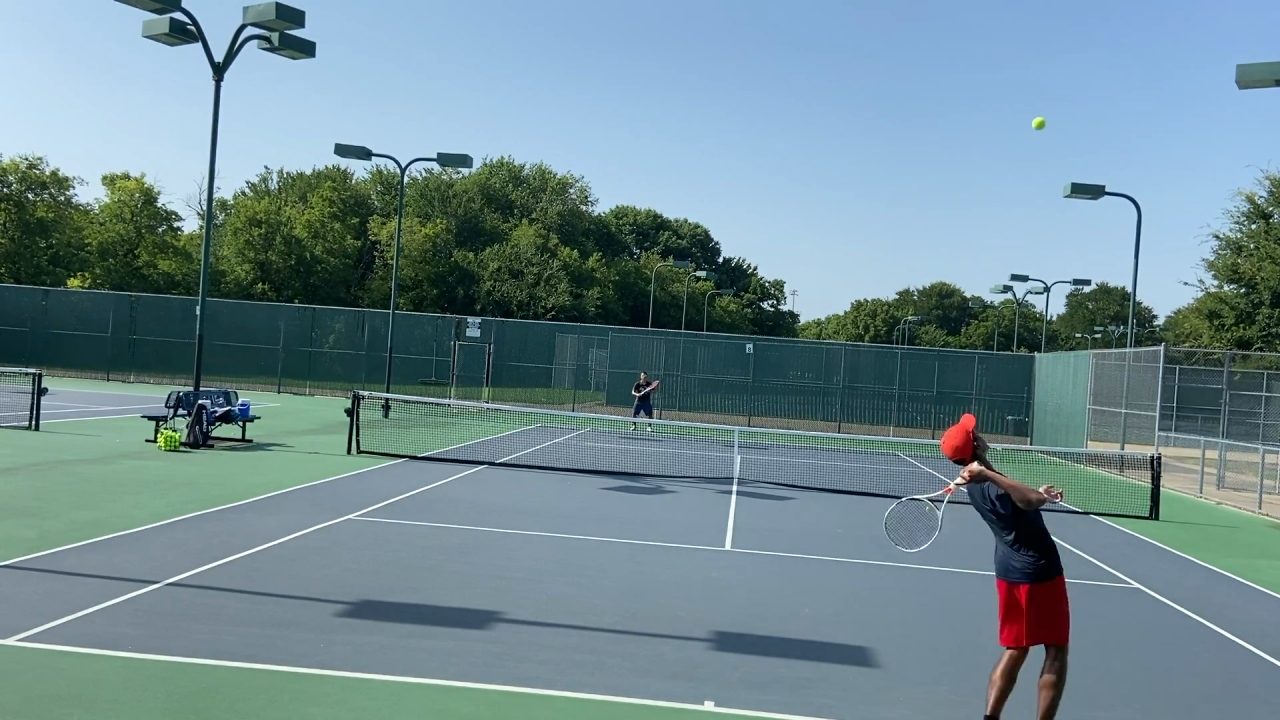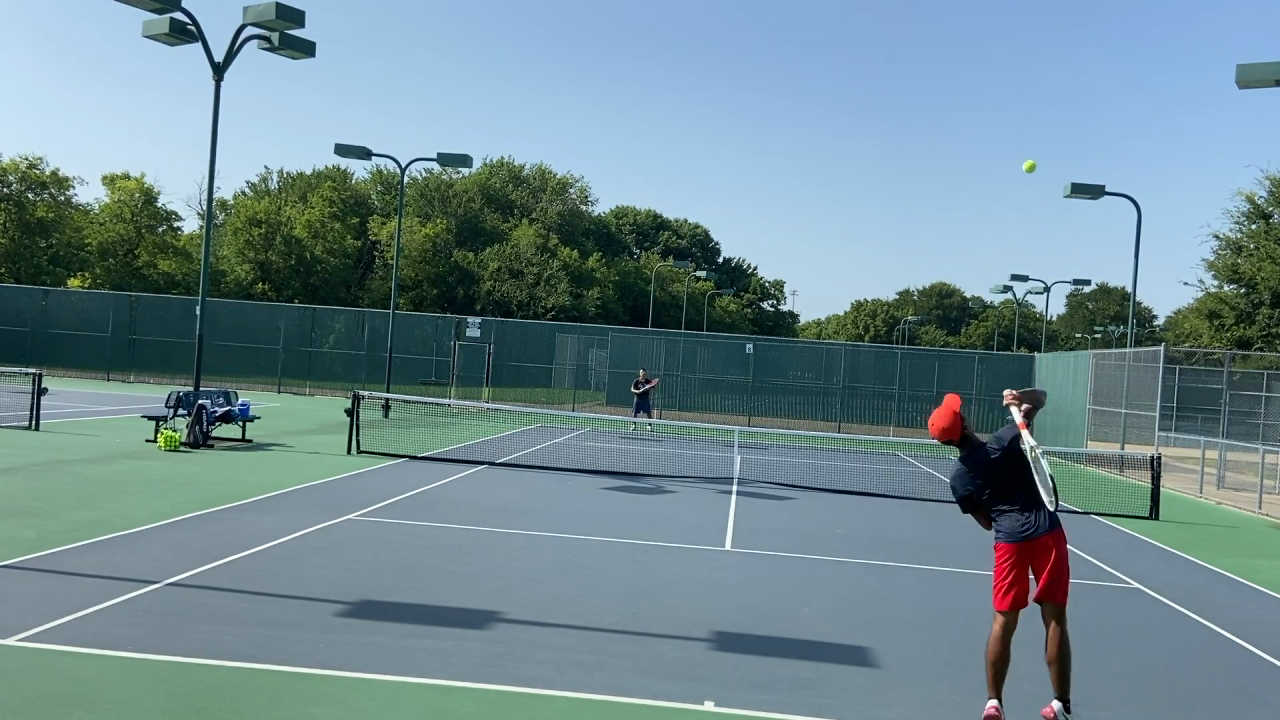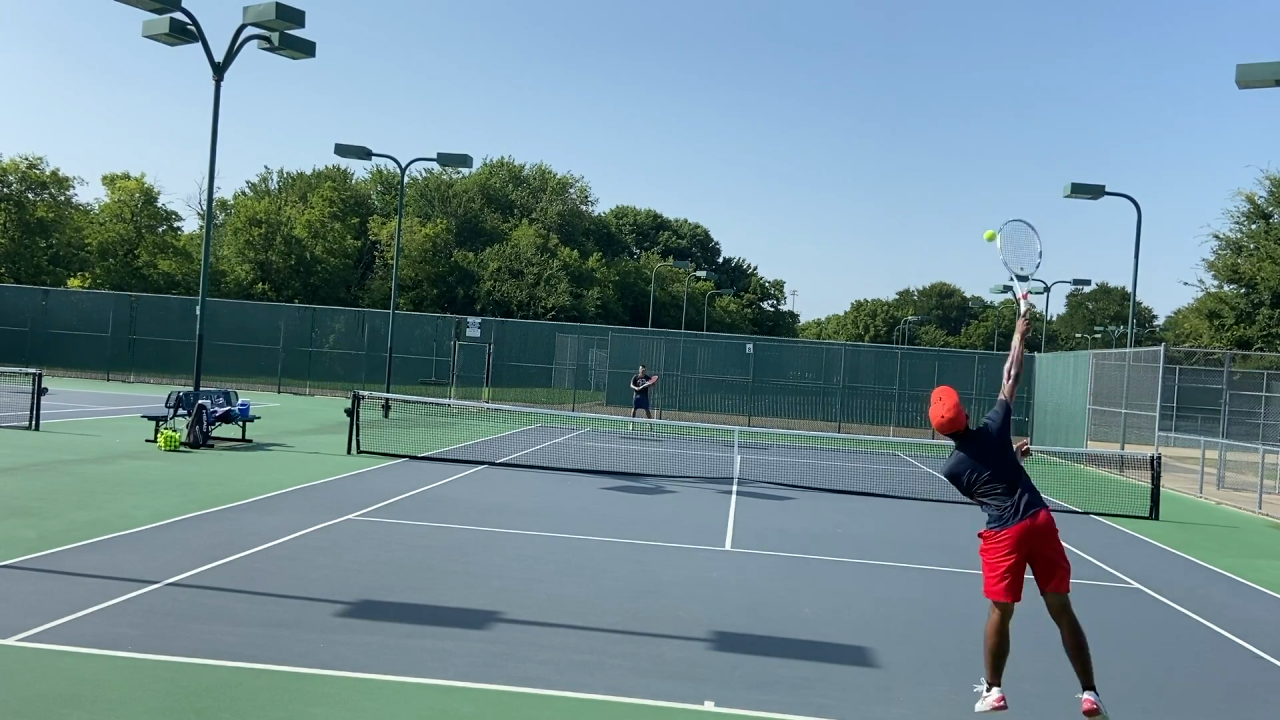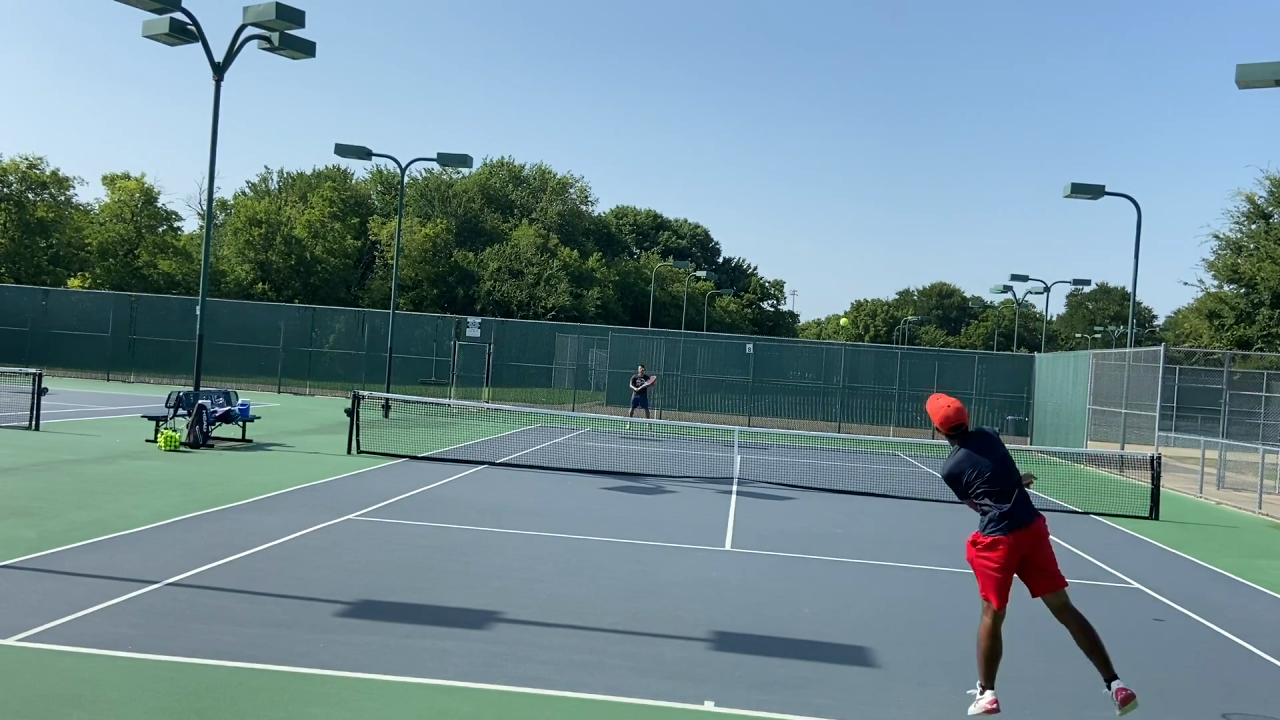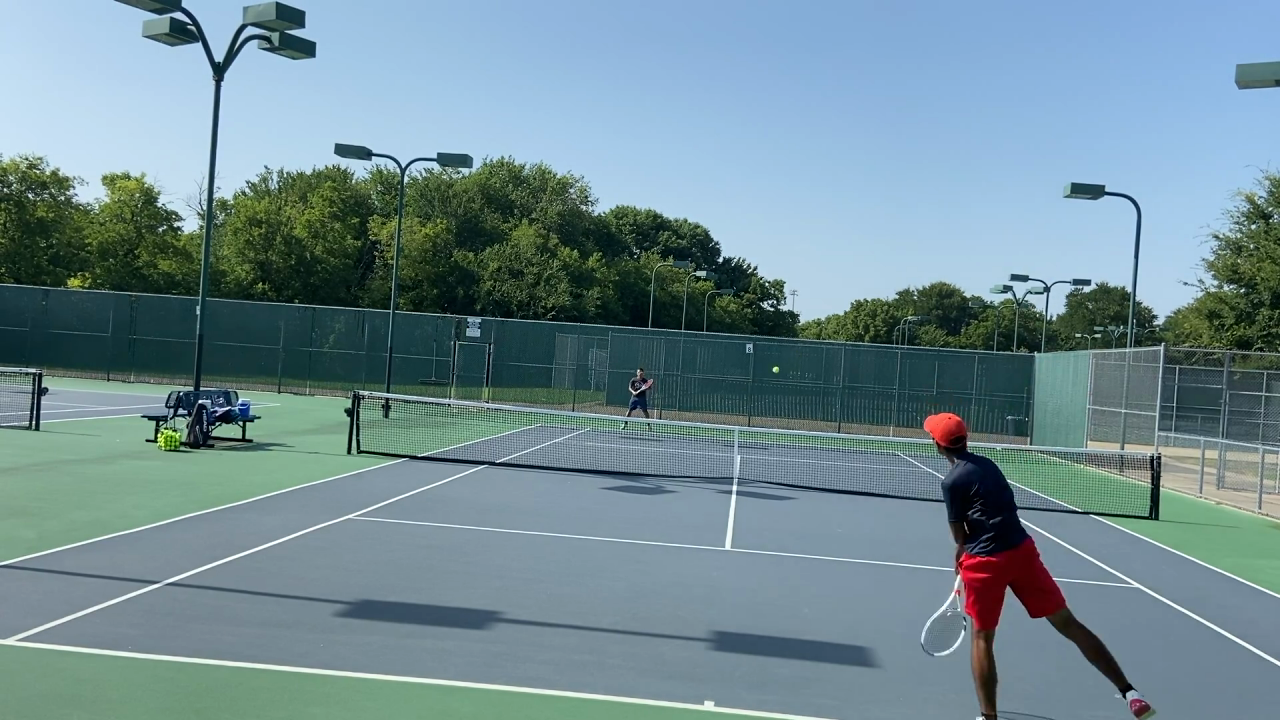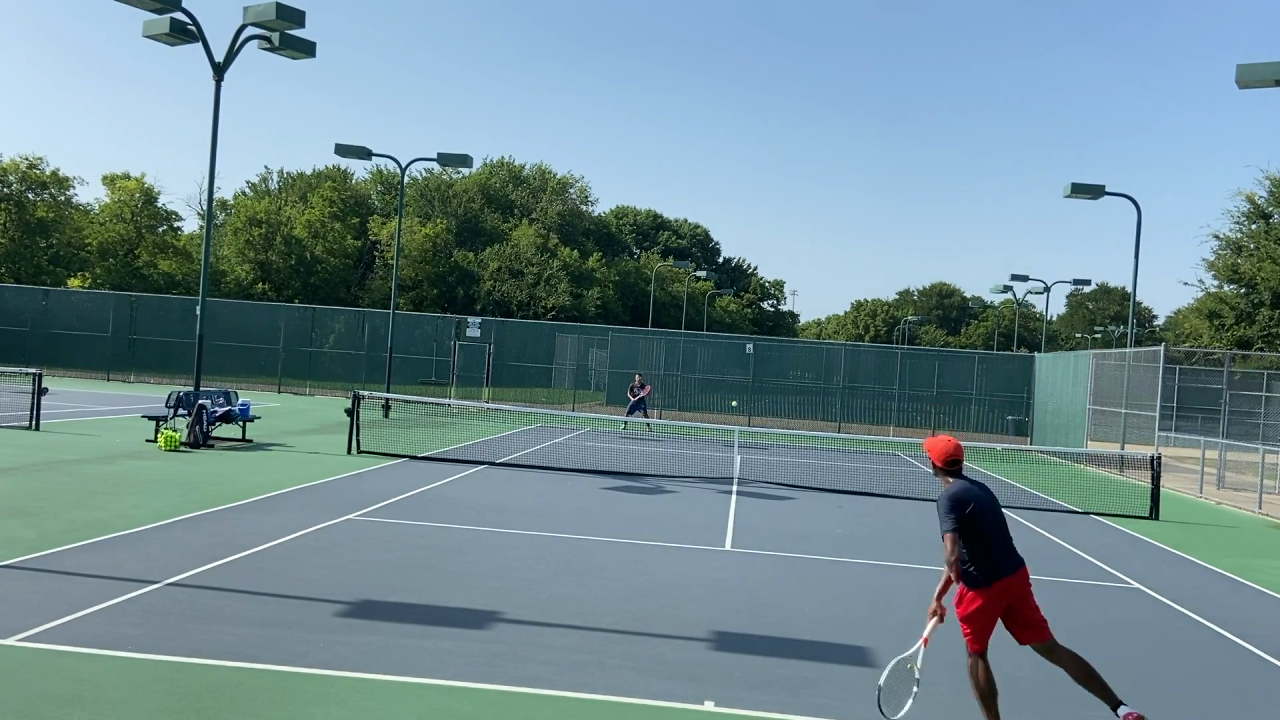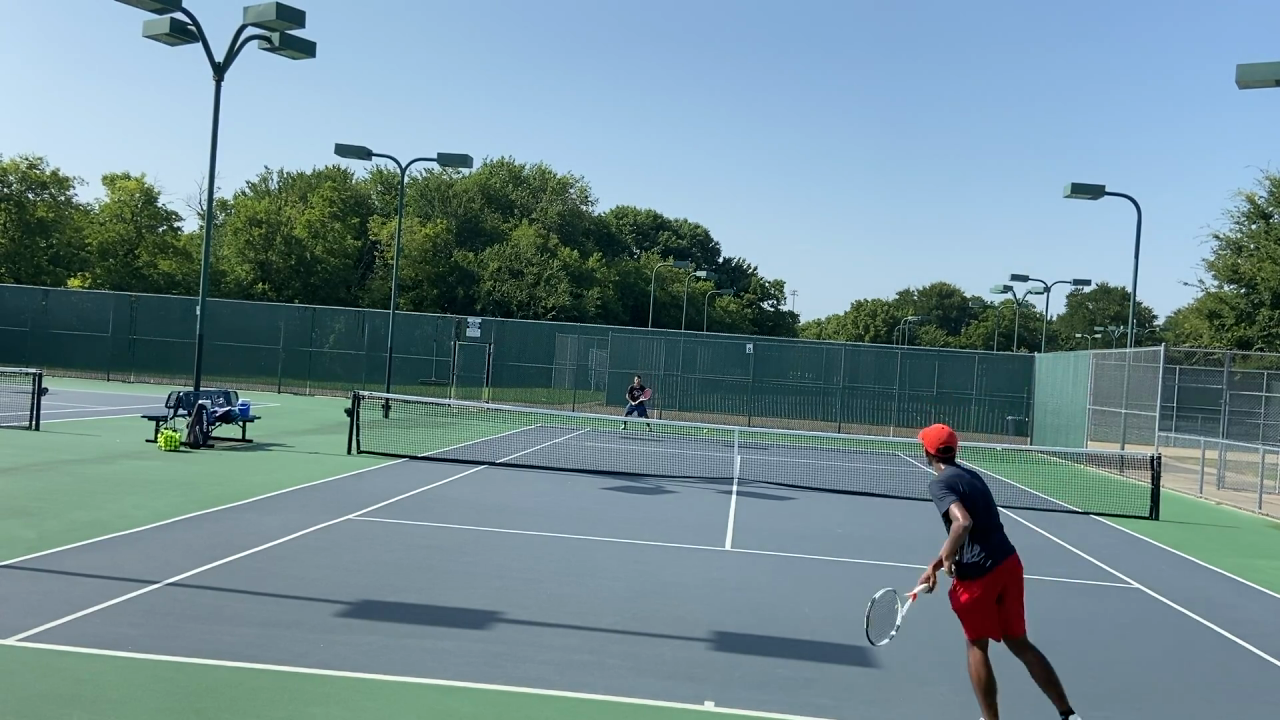
dt=0.1s
person 1, frame 1
left shoulder: (978, 485)
right shoulder: (993, 487)
right elbow: (1032, 500)
left wrist: (1041, 493)
right wrist: (991, 474)
left hip: (1009, 576)
right hip: (1042, 575)
left knee: (1014, 652)
right knee: (1056, 653)
person 1, frame 2
left shoulder: (958, 479)
right shoulder: (1003, 443)
right elbow: (1039, 400)
left hip: (1007, 544)
right hip: (1047, 535)
left knee: (1005, 622)
right knee: (1055, 621)
person 1, frame 3
left shoulder: (952, 469)
right shoulder: (991, 431)
right elbow: (1010, 384)
right wrist: (1020, 331)
left hip: (1003, 535)
right hip: (1037, 521)
left knee: (1000, 610)
right knee: (1061, 611)
person 1, frame 4
left shoulder: (950, 469)
right shoulder: (988, 436)
left elbow: (980, 504)
left hip: (996, 540)
right hip: (1030, 529)
left knee: (992, 616)
right knee: (1064, 609)
left ankle: (987, 694)
right ankle: (1115, 684)
person 1, frame 5
left shoulder: (952, 483)
right shoulder: (986, 464)
left elbow: (960, 538)
left wrist: (959, 563)
left hip: (986, 561)
right hip: (1022, 550)
left knee: (982, 637)
right knee: (1067, 624)
right ankle: (1129, 693)
person 1, frame 6
left shoulder: (947, 499)
right shoulder: (980, 489)
left elbow: (953, 557)
left wrist: (941, 592)
right wrist: (943, 588)
left hip: (984, 586)
right hip: (1014, 575)
left knee: (976, 654)
right knee: (1051, 649)
person 1, frame 7
left shoulder: (941, 484)
right shoulder: (974, 476)
left elbow: (964, 523)
left wrist: (946, 558)
right wrist: (937, 563)
left hip: (980, 573)
right hip: (1010, 563)
left knee: (977, 646)
right knee: (1020, 644)
